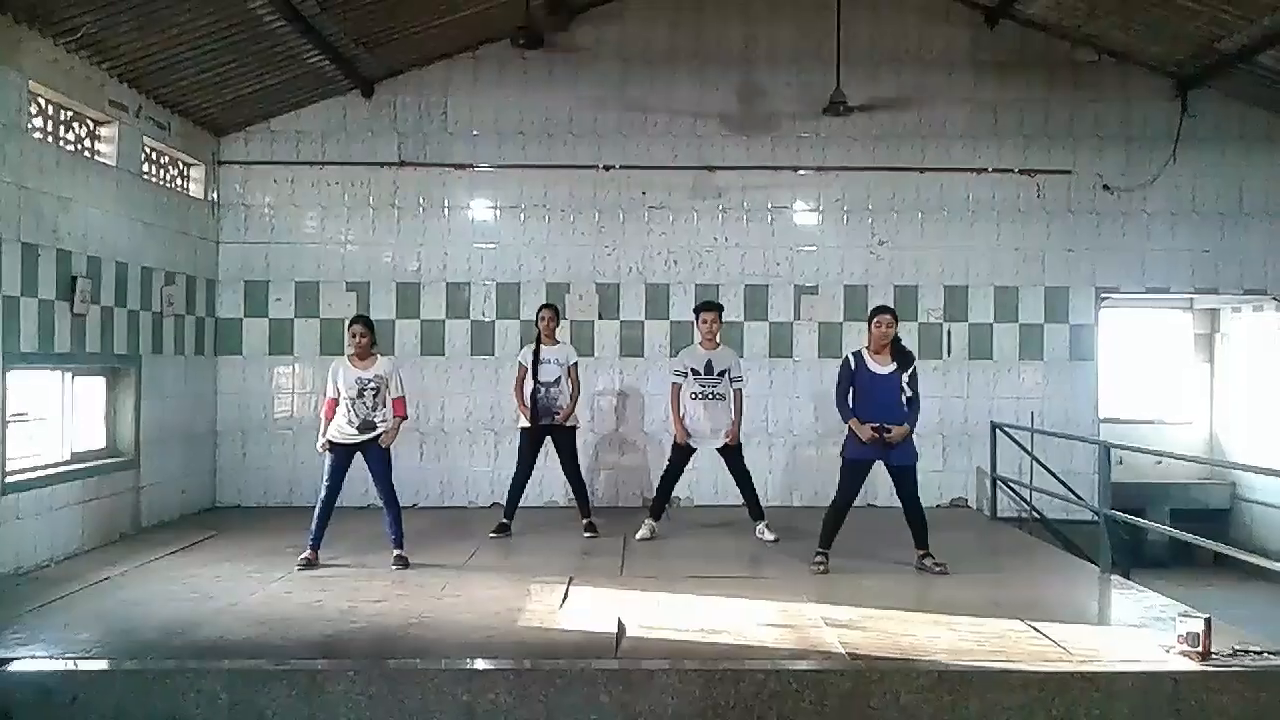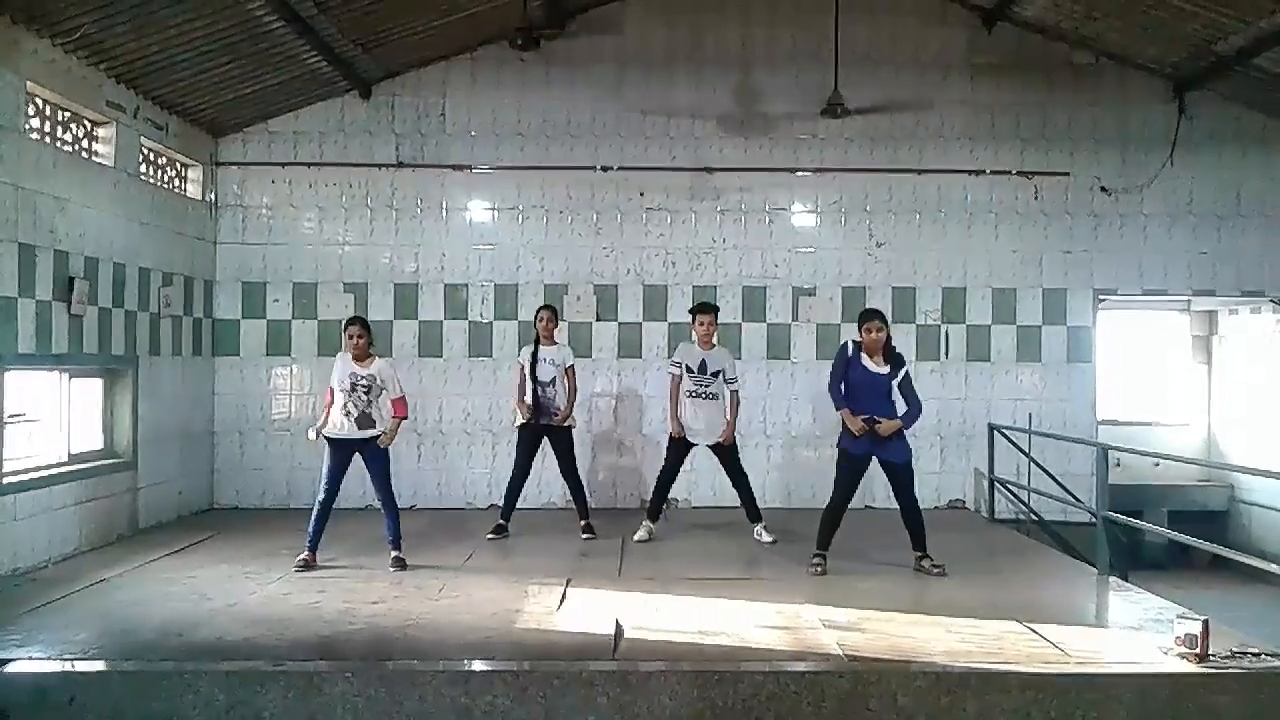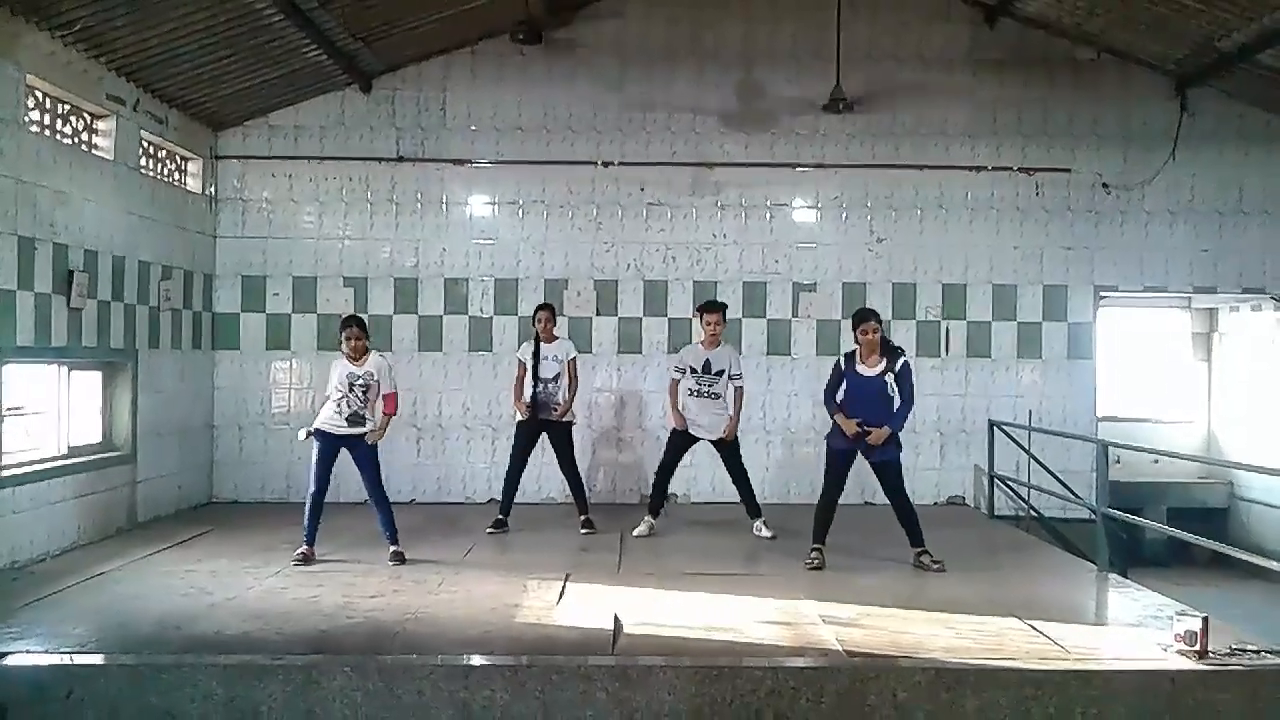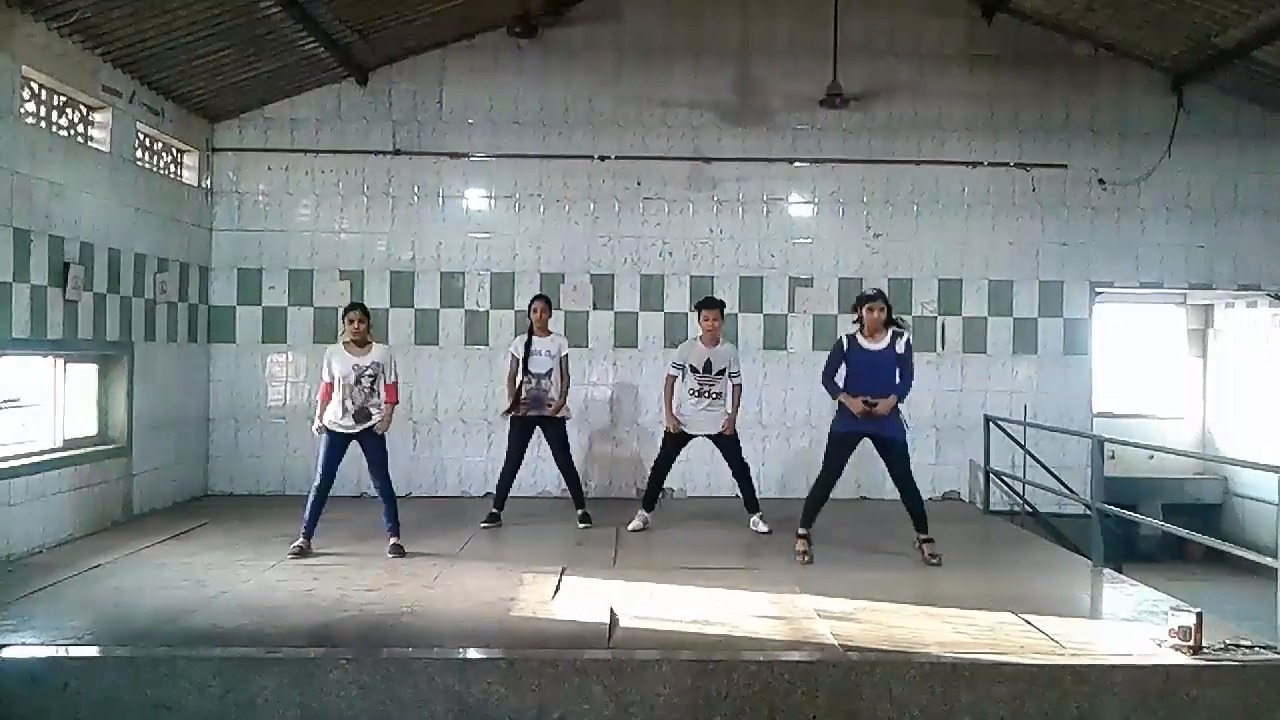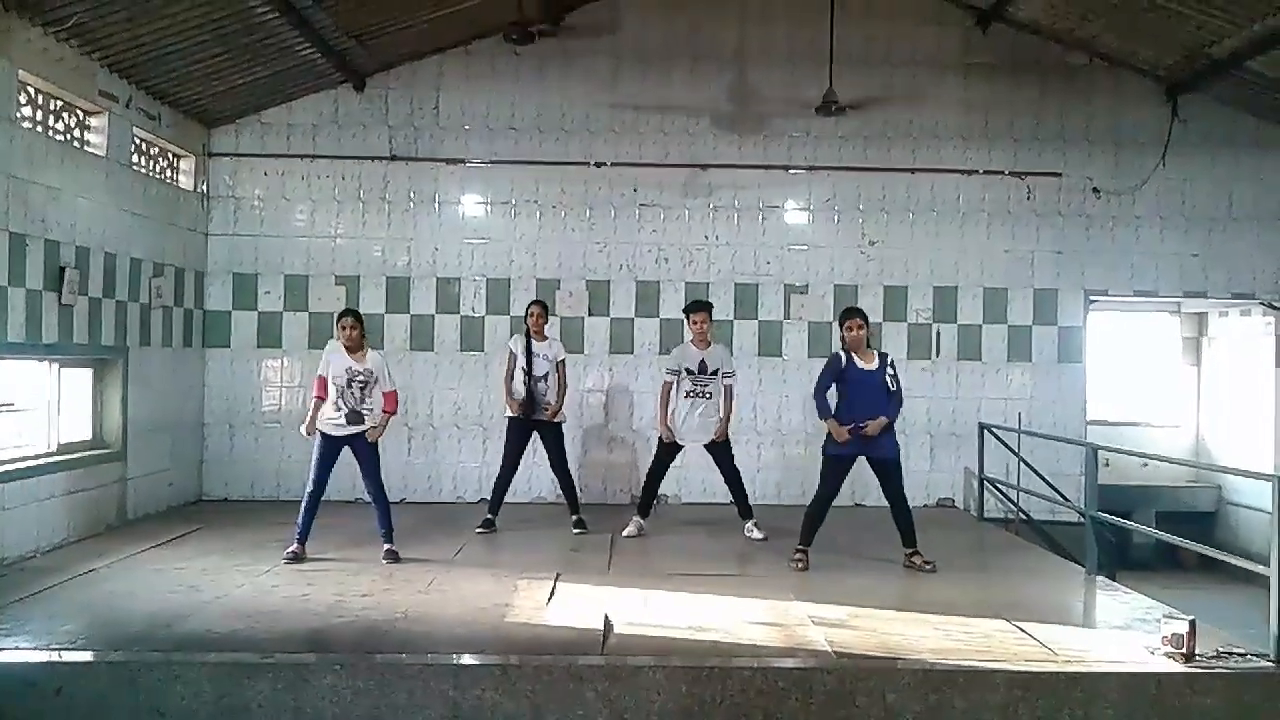
dt=1s
person 1, frame 1
left shoulder: (905, 362)
right shoulder: (854, 360)
left elbow: (914, 402)
right elbow: (841, 399)
left wrist: (906, 428)
right wrist: (856, 426)
left hip: (899, 441)
right hip: (861, 439)
left knee: (911, 499)
right knee: (843, 498)
left ankle: (923, 555)
right ankle: (822, 552)
person 1, frame 2
left shoulder: (896, 364)
right shoulder: (849, 351)
left elbow: (914, 405)
right elbow: (834, 385)
left wrist: (898, 423)
right wrist: (848, 417)
left hip: (892, 439)
right hip: (856, 437)
left knee: (908, 499)
right knee: (840, 498)
left ankle: (921, 556)
right ankle: (819, 554)
person 1, frame 3
left shoulder: (897, 361)
right shoulder: (846, 362)
left elbow: (906, 402)
right elbow: (829, 395)
left wrist: (887, 430)
right wrist: (841, 420)
left hip: (882, 438)
right hip: (844, 437)
left knee: (898, 495)
right knee: (830, 492)
left ankle: (920, 551)
right ankle: (816, 549)
person 1, frame 4
left shoulder: (900, 339)
right shoulder: (847, 342)
left elbow: (907, 378)
right elbow: (827, 377)
left wrist: (892, 400)
right wrist: (847, 400)
left hip: (887, 420)
right hip: (849, 419)
left knee: (905, 480)
right knee: (827, 476)
left ankle: (924, 538)
right ankle: (803, 533)
person 1, frame 5
left shoulder: (885, 361)
right shoulder: (840, 359)
left elbow: (897, 399)
right elbow: (819, 392)
left wrist: (883, 421)
right wrist: (832, 426)
left hip: (881, 438)
right hip: (844, 438)
left knee: (897, 496)
right knee: (825, 495)
left ankle: (911, 553)
right ankle: (802, 549)
person 2, frame 1
left shoulder: (387, 365)
right shoulder: (338, 366)
left elbow: (399, 403)
right elbow: (330, 404)
left wrist: (393, 430)
right wrist: (322, 434)
left hip: (375, 438)
right hip: (340, 437)
left knee: (386, 493)
right knee: (327, 494)
left ankle: (398, 549)
right ankle: (312, 550)
person 2, frame 2
left shoulder: (383, 366)
right shoulder: (341, 360)
left elbow: (400, 404)
right elbow: (331, 396)
left wrist: (392, 432)
right wrist: (320, 424)
left hip: (372, 438)
right hip: (338, 437)
left knee: (385, 494)
right knee: (326, 494)
left ankle: (396, 550)
right ankle: (310, 552)
person 2, frame 3
left shoulder: (378, 362)
right shoulder: (337, 364)
left elbow: (390, 399)
right elbow: (331, 399)
left wrist: (380, 429)
right wrist: (314, 426)
left hip: (362, 434)
right hip: (328, 431)
left knee: (375, 490)
right knee: (317, 489)
left ankle: (394, 545)
right ankle: (308, 546)
person 2, frame 4
left shoulder: (382, 352)
right shoulder: (333, 353)
left elbow: (390, 389)
right elbow: (326, 388)
left wrist: (387, 417)
right wrist: (318, 418)
left hip: (370, 427)
right hip: (336, 427)
left knee: (382, 482)
right knee: (322, 482)
left ankle: (394, 537)
right ankle: (305, 538)
person 2, frame 5
left shoulder: (376, 359)
right shoulder: (332, 349)
left elbow: (390, 397)
right elbow: (320, 386)
left wrist: (380, 427)
right wrist: (311, 418)
left hip: (363, 432)
right hip: (330, 430)
left knee: (375, 488)
right knee: (314, 487)
left ankle: (388, 543)
right ankle: (299, 544)
person 3, frame 1
left shoulder: (730, 356)
right shoulder: (686, 355)
left elbow: (737, 393)
right elbow: (675, 391)
left wrist: (736, 426)
right wrist: (678, 425)
left hip: (723, 430)
right hip: (690, 429)
left knee: (741, 475)
right knee: (671, 473)
left ankle: (760, 523)
right ankle: (651, 521)
person 3, frame 2
left shoulder: (725, 357)
right shoulder: (683, 350)
left elbow: (733, 393)
right elbow: (675, 384)
left wrist: (731, 426)
right wrist: (673, 419)
left hip: (719, 429)
right hip: (685, 427)
left knee: (738, 476)
right knee: (667, 474)
left ankle: (758, 525)
right ankle: (649, 522)
person 3, frame 3
left shoulder: (730, 354)
right shoulder: (687, 352)
left elbow: (738, 388)
right elbow: (674, 383)
left wrist: (734, 421)
right wrist: (675, 412)
left hip: (720, 426)
right hip: (687, 423)
left knee: (738, 472)
right knee: (665, 467)
left ankle: (757, 520)
right ankle: (650, 518)
person 3, frame 4
left shoulder: (730, 351)
right shoulder: (686, 348)
left elbow: (737, 385)
right elbow: (670, 380)
left wrist: (733, 417)
right wrist: (668, 415)
left hip: (719, 421)
right hip: (684, 420)
left knee: (739, 466)
right knee: (662, 464)
left ankle: (755, 515)
right ankle: (644, 513)
person 3, frame 5
left shoulder: (722, 353)
right shoulder: (679, 353)
left elbow: (728, 389)
right elbow: (666, 388)
left wrist: (725, 423)
right wrist: (662, 423)
left hip: (712, 427)
right hip: (678, 426)
left knee: (731, 473)
right knee: (656, 471)
left ankle: (749, 521)
right ankle: (639, 518)
person 4, frame 1
left shoulder: (567, 350)
right shoulder: (528, 351)
left elbow: (575, 384)
right elbow: (519, 384)
left wrist: (570, 409)
right wrist: (522, 407)
left hip: (562, 420)
right hip: (532, 420)
left knee: (572, 470)
right knee: (522, 471)
left ankle: (587, 519)
right ankle: (506, 521)
person 4, frame 2
left shoulder: (564, 352)
right shoulder: (527, 351)
left elbow: (572, 386)
right elbow: (521, 383)
left wrist: (568, 410)
right wrist: (520, 404)
left hip: (559, 420)
right hip: (530, 419)
left knee: (570, 471)
right knee: (519, 471)
left ankle: (585, 521)
right ankle: (503, 522)
person 4, frame 3
left shoulder: (566, 346)
right shoulder: (527, 348)
left elbow: (573, 379)
right elbow: (519, 379)
left wrist: (568, 404)
right wrist: (517, 402)
left hip: (558, 415)
right hip: (530, 414)
left knee: (569, 466)
right knee: (515, 465)
left ankle: (584, 516)
right ankle: (502, 517)
person 4, frame 4
left shoulder: (559, 341)
right shoulder: (520, 342)
left elbow: (565, 375)
right elbow: (512, 375)
left wrist: (561, 400)
right wrist: (512, 400)
left hip: (552, 411)
right hip: (523, 411)
left knee: (564, 461)
right knee: (512, 462)
left ankle: (581, 510)
right ankle: (496, 511)
person 4, frame 5
left shoulder: (556, 347)
right shoulder: (517, 341)
left elbow: (562, 380)
right elbow: (508, 374)
left wrist: (558, 405)
right wrist: (509, 399)
left hip: (549, 415)
right hip: (520, 413)
left knee: (560, 466)
right knee: (508, 465)
left ankle: (576, 515)
right ankle: (490, 516)
